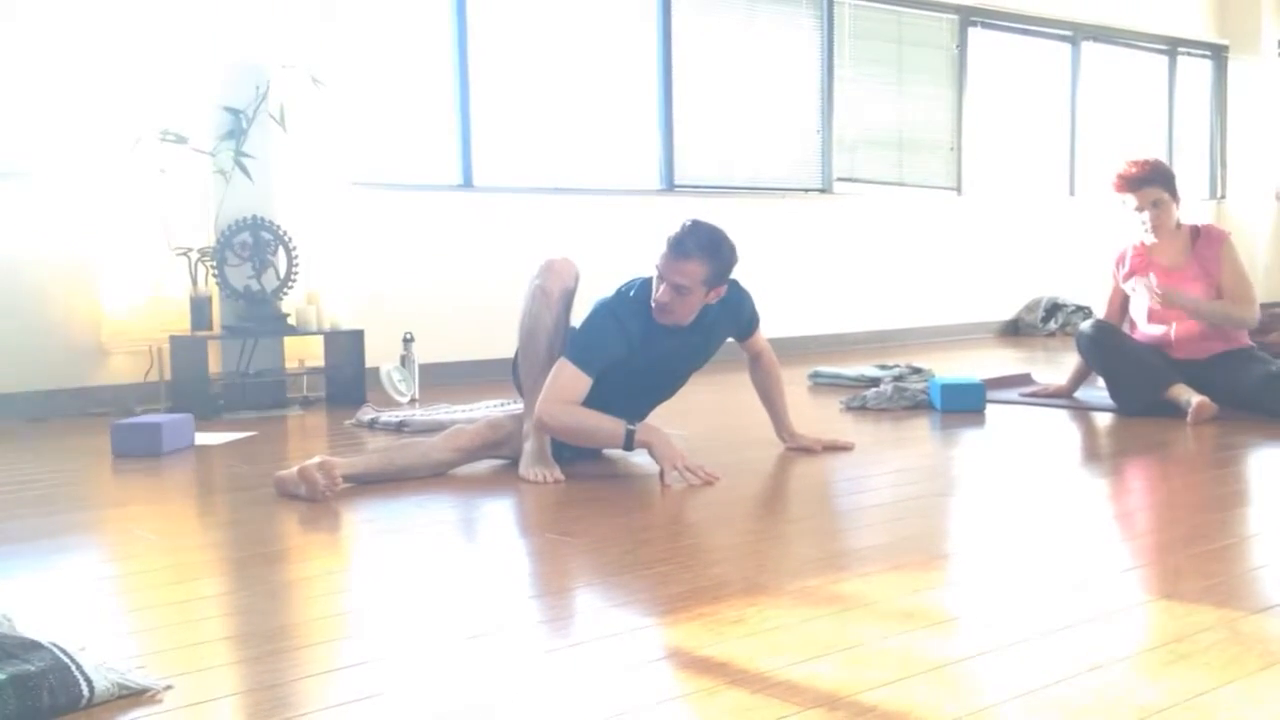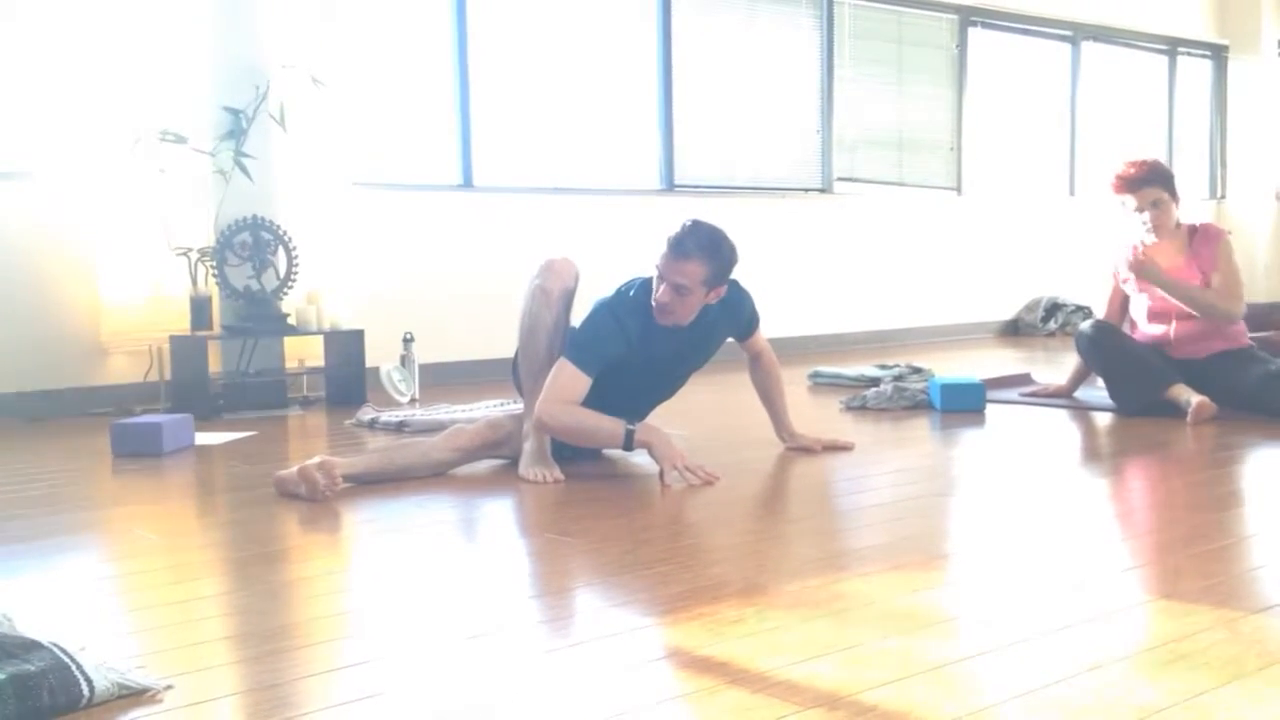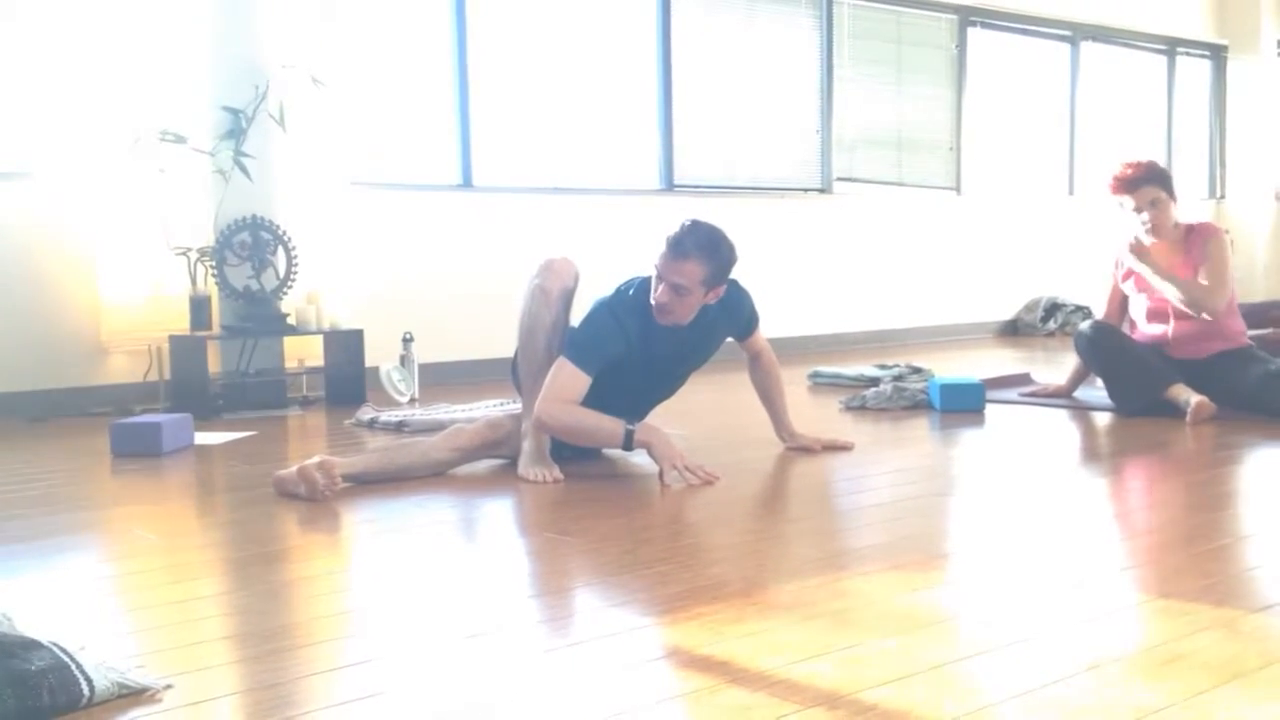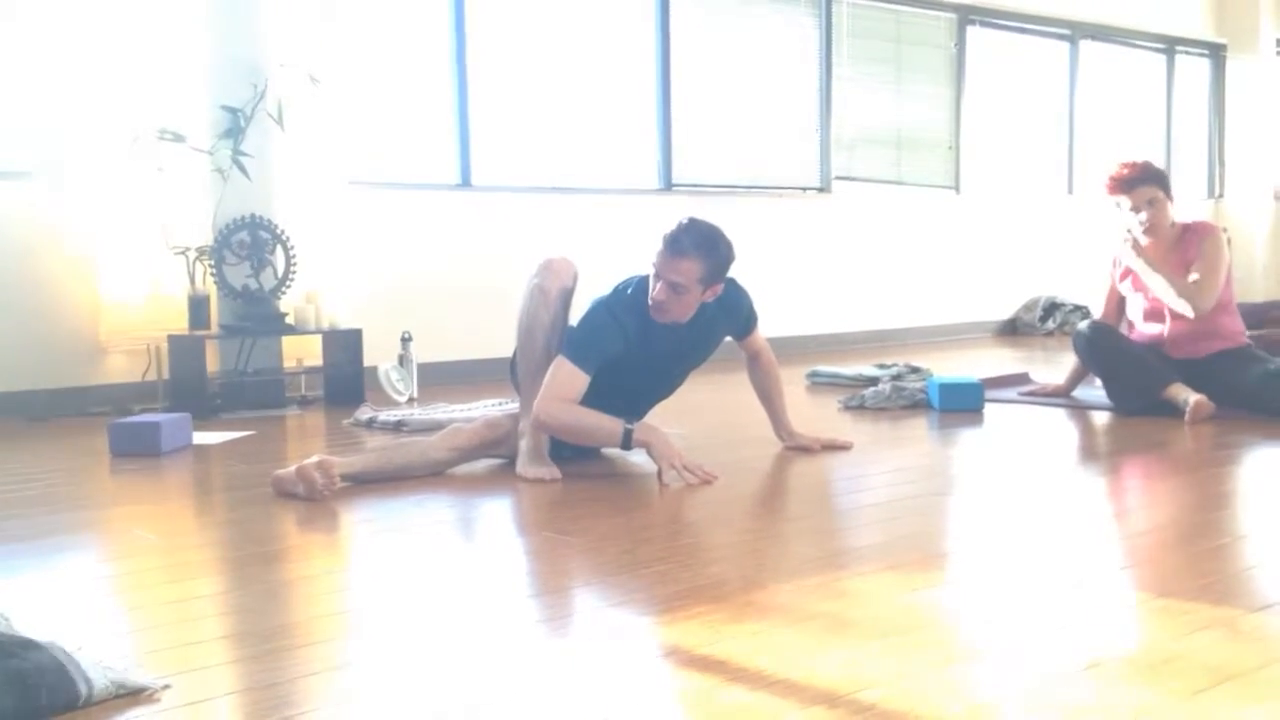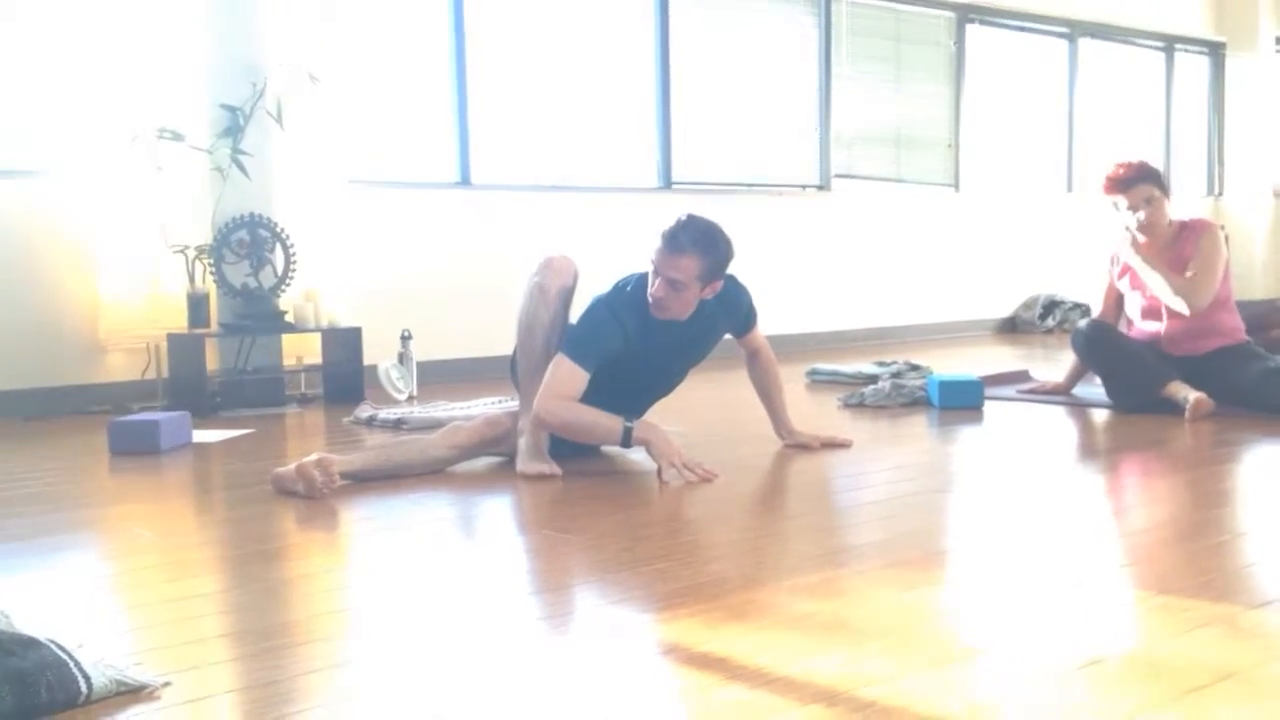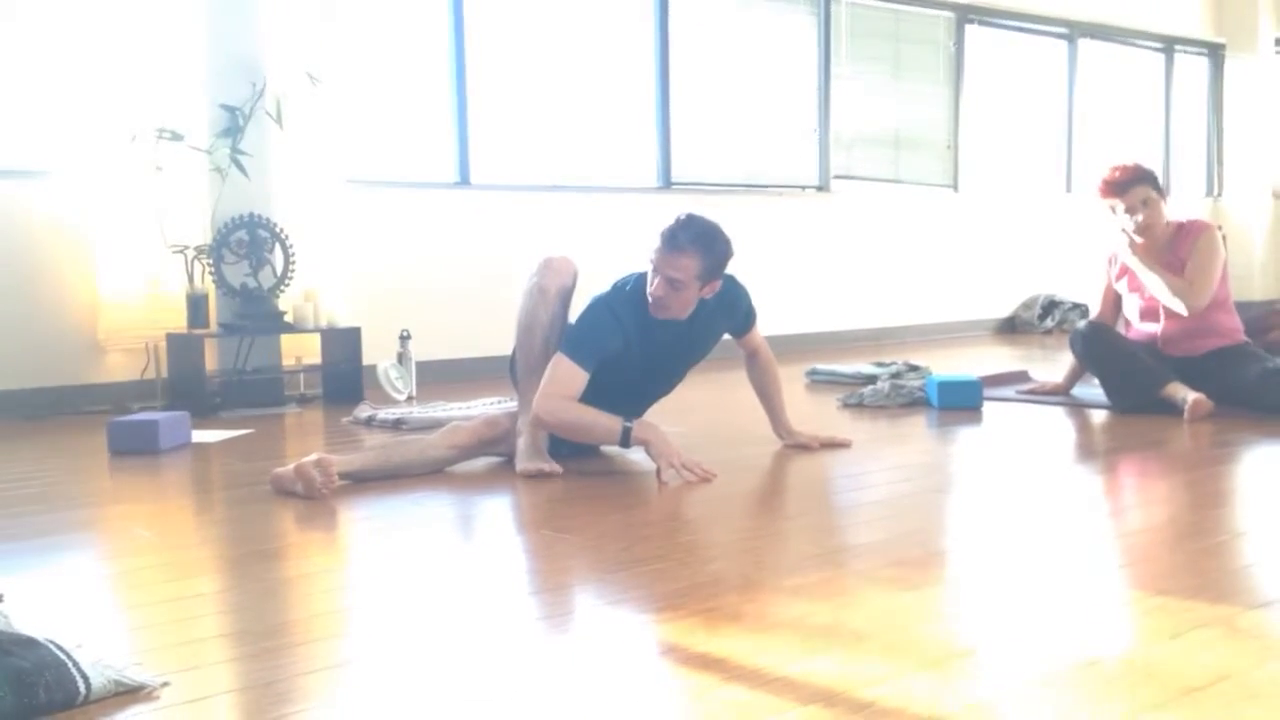
dt=0.1s
person 1, frame 1
left shoulder: (731, 303)
right shoulder: (618, 314)
left elbow: (760, 354)
right elbow: (553, 411)
left wrist: (787, 432)
right wrist: (648, 436)
left hip: (604, 421)
right hip: (555, 400)
left knee: (479, 440)
right ankle: (535, 443)
person 1, frame 2
left shoulder: (732, 303)
right shoulder: (618, 314)
left elbow: (761, 355)
right elbow: (553, 411)
left wrist: (787, 432)
right wrist: (648, 436)
left hip: (603, 421)
right hip: (556, 399)
left knee: (481, 440)
right ankle: (534, 444)
person 1, frame 3
left shoulder: (730, 303)
right shoulder: (616, 313)
left elbow: (760, 355)
right elbow: (552, 410)
left wrist: (787, 433)
right wrist: (647, 436)
left hip: (603, 422)
right hip: (555, 401)
left knee: (480, 439)
right ankle: (489, 449)
person 1, frame 4
left shoulder: (729, 302)
right shoulder: (614, 312)
left elbow: (759, 354)
right elbow: (551, 409)
left wrist: (786, 432)
right wrist: (645, 435)
left hip: (602, 421)
right hip: (553, 396)
left knee: (478, 439)
right ankle: (497, 446)
person 1, frame 5
left shoulder: (729, 299)
right shoulder: (614, 309)
left elbow: (759, 352)
right elbow: (550, 407)
left wrist: (787, 430)
right wrist: (645, 433)
left hip: (602, 420)
right hip: (553, 397)
left knee: (478, 437)
right ankle: (508, 442)
person 1, frame 6
left shoulder: (729, 298)
right shoulder: (614, 309)
left elbow: (758, 353)
right elbow: (551, 407)
left wrist: (786, 430)
right wrist: (644, 433)
left hip: (601, 418)
right hip: (553, 395)
left knee: (478, 437)
right ankle: (466, 447)
person 2, frame 1
left shoulder: (1214, 242)
right shoulder: (1128, 260)
left elbow: (1249, 314)
right elbow: (1102, 336)
left wrist: (1182, 301)
right wrist: (1070, 385)
left hip: (1221, 362)
right hip: (1155, 369)
right knee: (1090, 333)
right ankle: (1185, 397)
person 2, frame 2
left shoulder: (1212, 240)
right shoulder: (1129, 259)
left elbow: (1233, 310)
right elbow: (1106, 329)
left wrist: (1158, 280)
right wrist: (1070, 385)
left hip: (1221, 361)
right hip: (1154, 367)
right knee: (1090, 333)
right ankle: (1185, 397)
person 2, frame 3
left shoulder: (1208, 238)
right shoulder: (1127, 259)
left elbow: (1211, 306)
right elbow: (1104, 331)
left wrist: (1145, 266)
right wrist: (1069, 385)
left hip: (1220, 360)
right hip: (1153, 367)
right knee: (1088, 333)
right ankle: (1184, 397)
person 2, frame 4
left shoulder: (1206, 237)
right shoulder: (1124, 259)
left elbow: (1197, 304)
right elbow: (1103, 328)
left wrist: (1140, 261)
right wrist: (1068, 384)
left hip: (1219, 360)
right hip: (1153, 365)
right knee: (1087, 334)
right ankle: (1183, 396)
person 2, frame 5
left shoulder: (1203, 234)
right shoulder: (1122, 257)
left elbow: (1193, 302)
right elbow: (1102, 326)
left wrist: (1138, 258)
right wrist: (1067, 382)
left hip: (1218, 357)
right hip: (1152, 364)
right knee: (1086, 333)
right ankle: (1182, 394)
person 2, frame 6
left shoulder: (1201, 235)
right shoulder: (1119, 258)
left elbow: (1190, 302)
right elbow: (1100, 326)
left wrist: (1136, 259)
right wrist: (1066, 382)
left hip: (1217, 358)
right hip: (1151, 363)
right knee: (1085, 335)
right ankle: (1180, 394)
